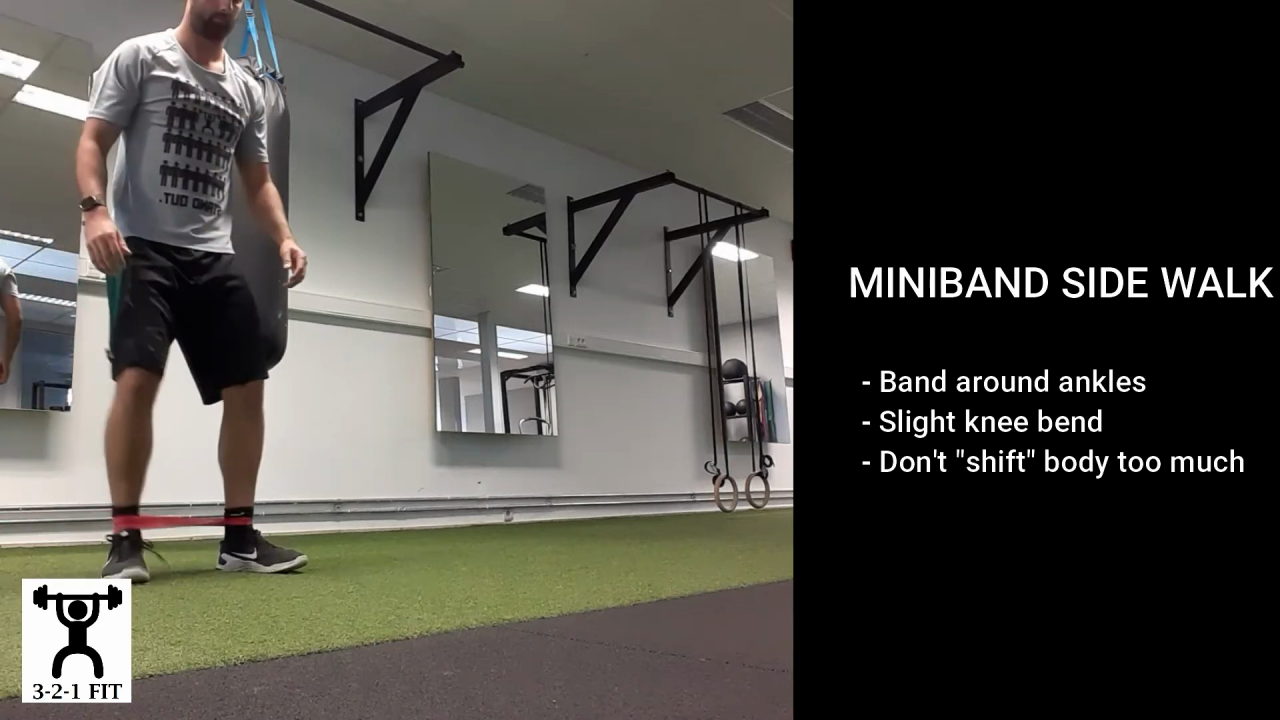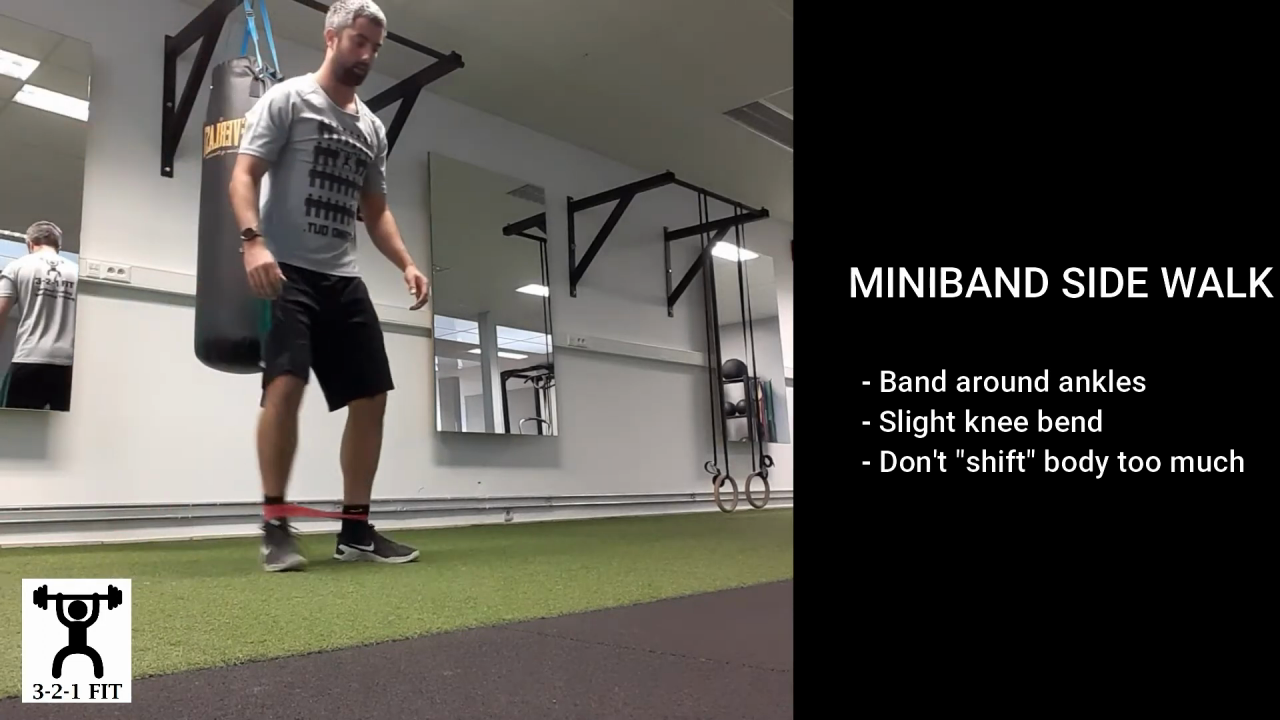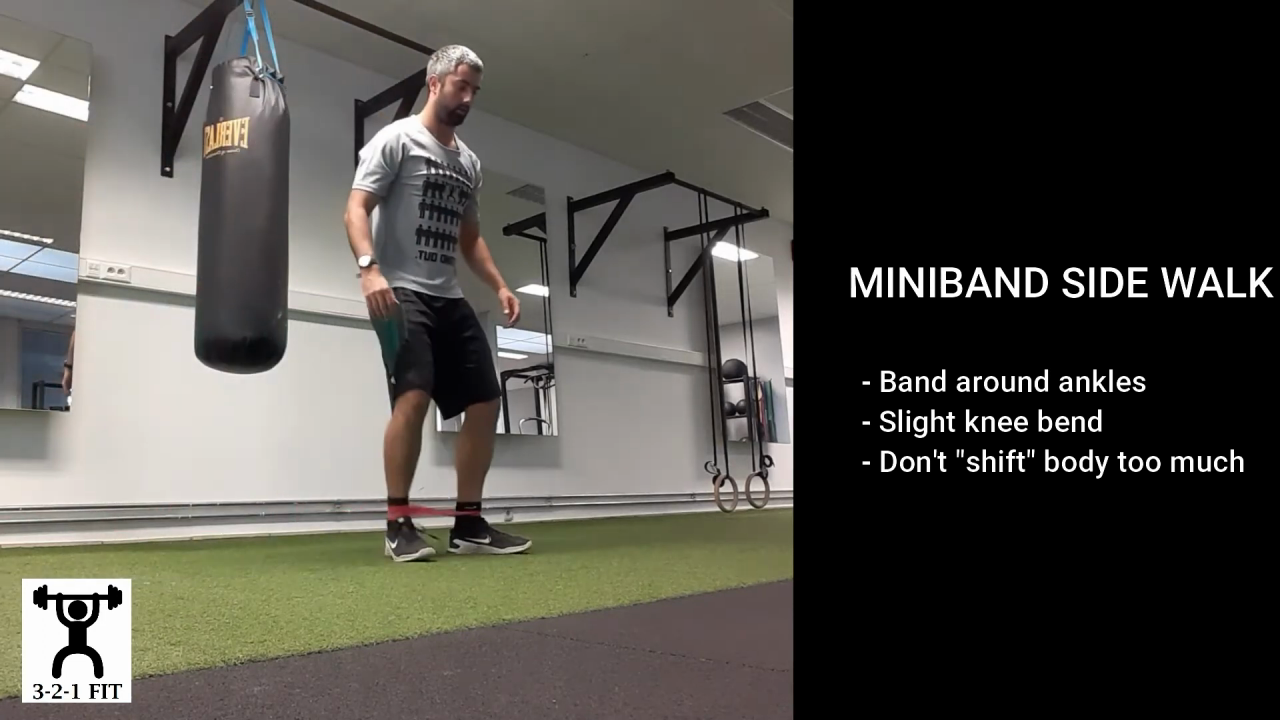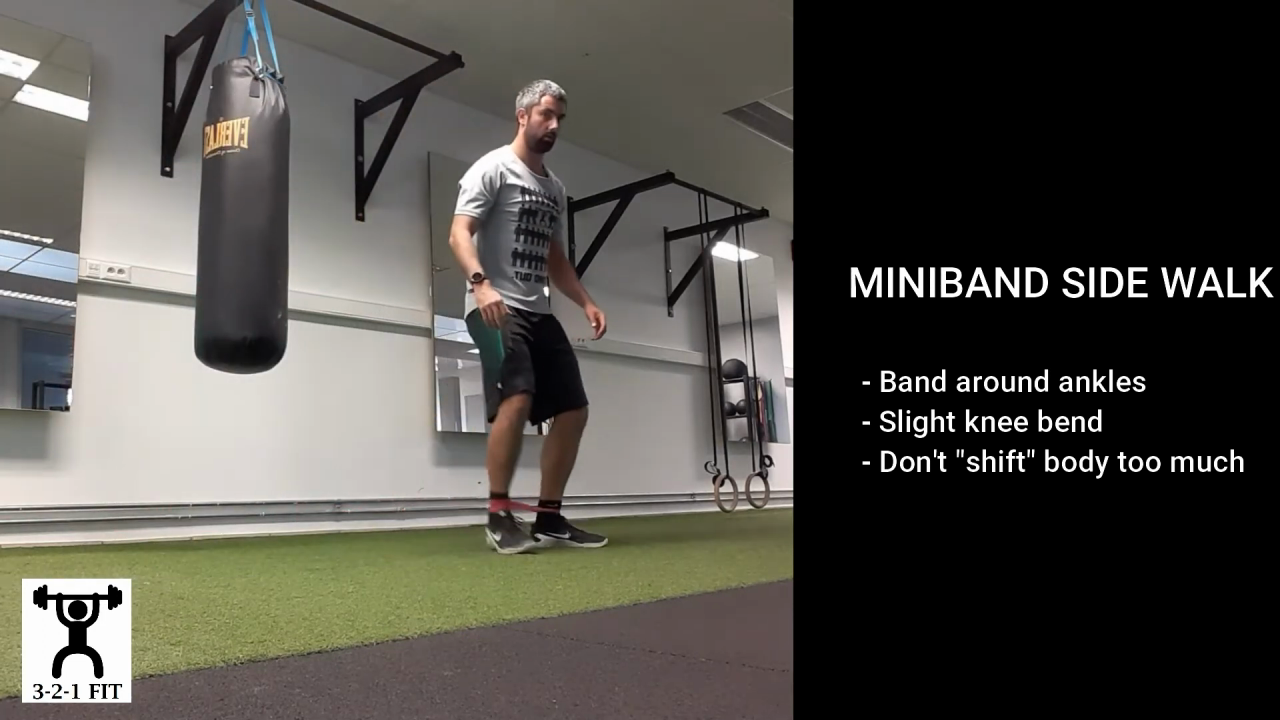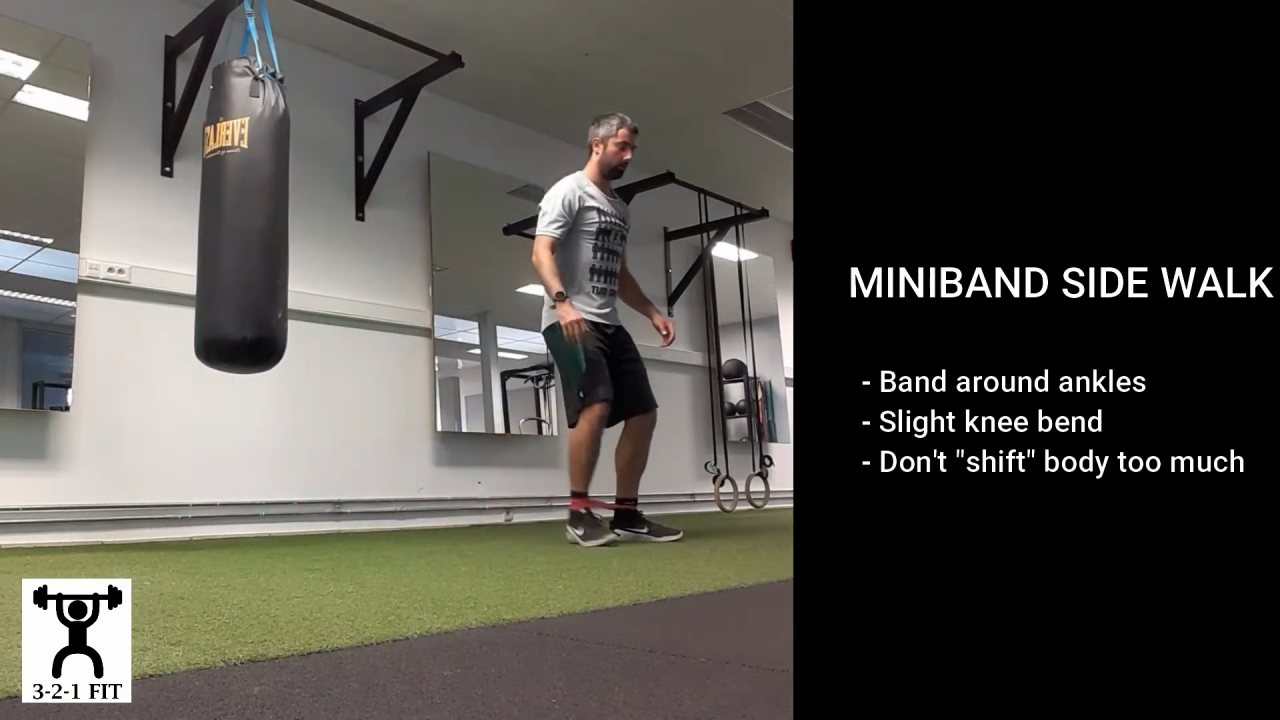
dt=1s
person 1, frame 1
left shoulder: (246, 89)
right shoulder: (140, 57)
left elbow: (257, 181)
right elbow: (93, 139)
left wrist: (284, 237)
right wrist: (94, 208)
left hip: (215, 256)
right hip: (146, 247)
left knee: (246, 389)
right knee: (135, 378)
left ankle: (240, 536)
right ankle: (125, 538)
person 1, frame 2
left shoulder: (371, 128)
right shoulder: (287, 99)
right elbow: (244, 175)
left wrist: (406, 264)
right wrist: (253, 240)
left hip: (344, 279)
right hip: (288, 271)
left knee: (371, 398)
right knee: (284, 384)
left ankle: (356, 528)
right ankle: (274, 524)
person 1, frame 3
left shoulder: (468, 161)
right shoulder: (396, 140)
right elbow: (357, 208)
left wrist: (499, 285)
right wrist: (369, 267)
left hip: (450, 298)
right hip: (402, 292)
left knee: (484, 403)
right knee: (413, 395)
left ankle: (469, 523)
right ankle: (398, 522)
person 1, frame 4
left shoulder: (554, 187)
right shoulder: (493, 168)
right elbow: (460, 233)
left wrist: (586, 301)
right wrist: (480, 283)
left hip: (538, 312)
right hip: (496, 309)
left knee: (573, 411)
right knee: (516, 399)
left ankle: (549, 518)
right ankle: (499, 515)
person 1, frame 5
left shoulder: (620, 207)
right shoulder: (569, 191)
right elbow: (541, 252)
left wrist: (652, 311)
right wrist: (561, 301)
left hip: (608, 323)
right hip: (572, 322)
left knee: (642, 414)
right knee: (595, 406)
left ankle: (626, 514)
right ankle: (579, 512)
